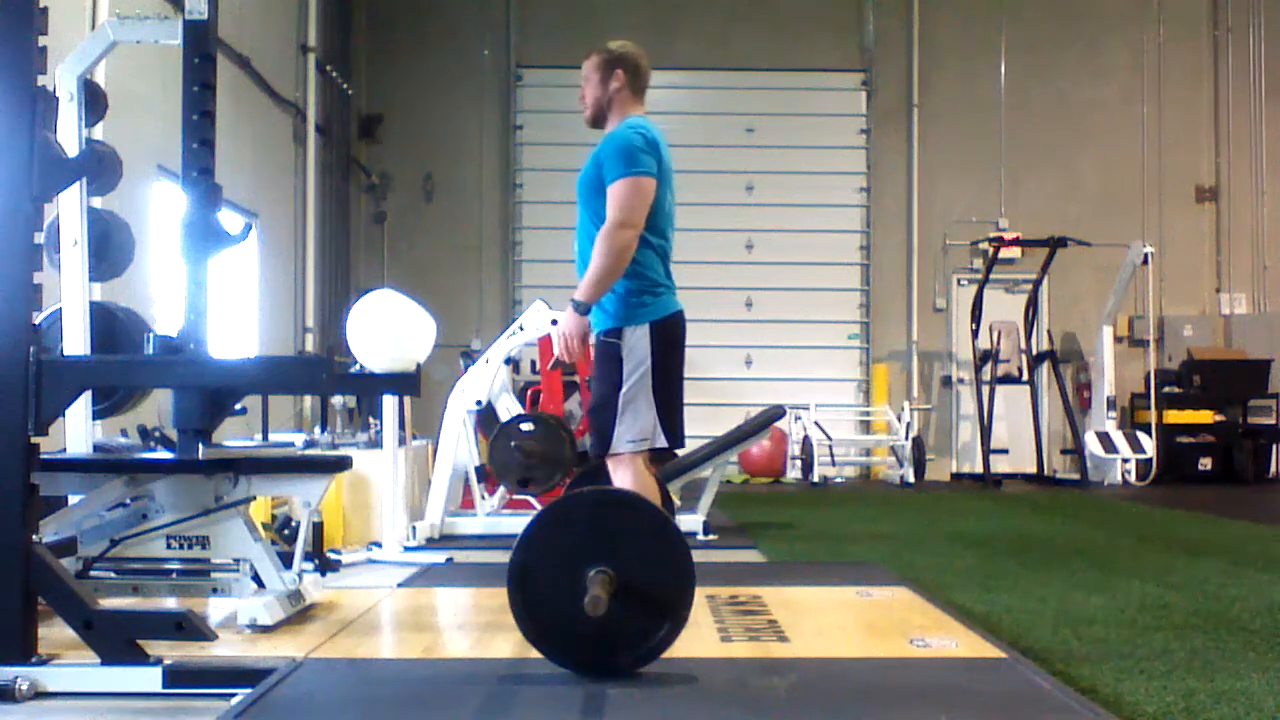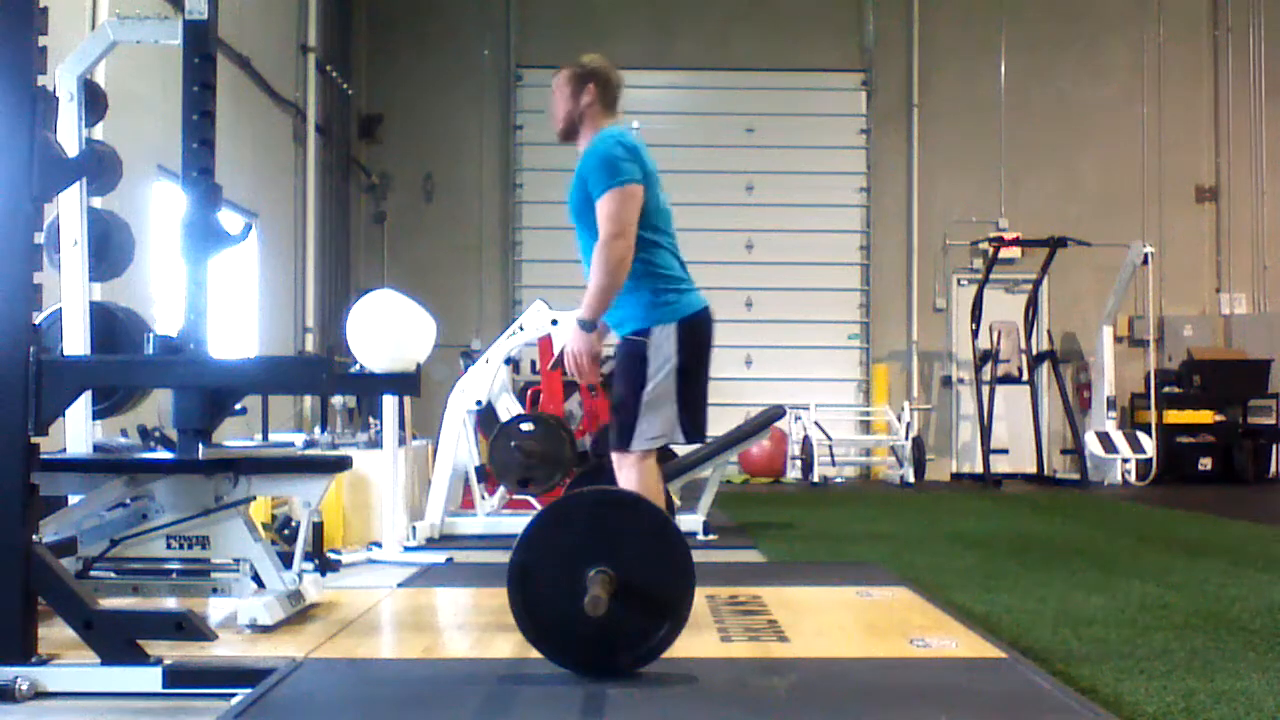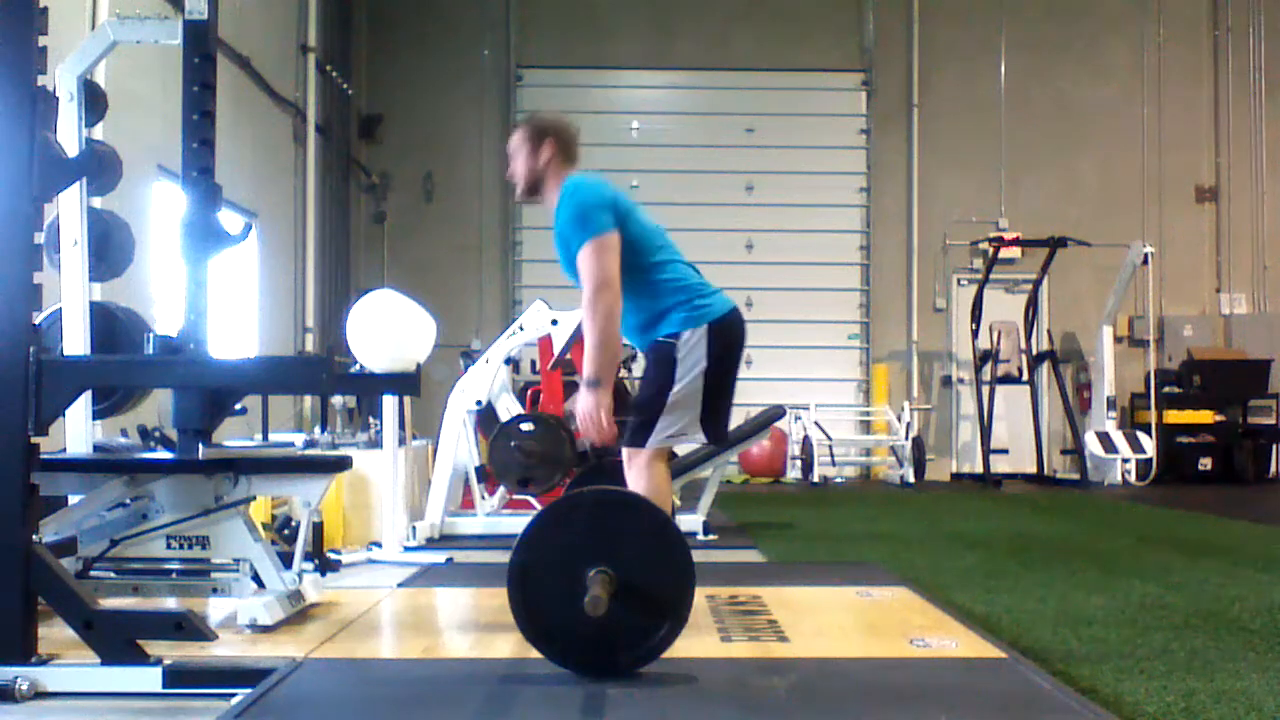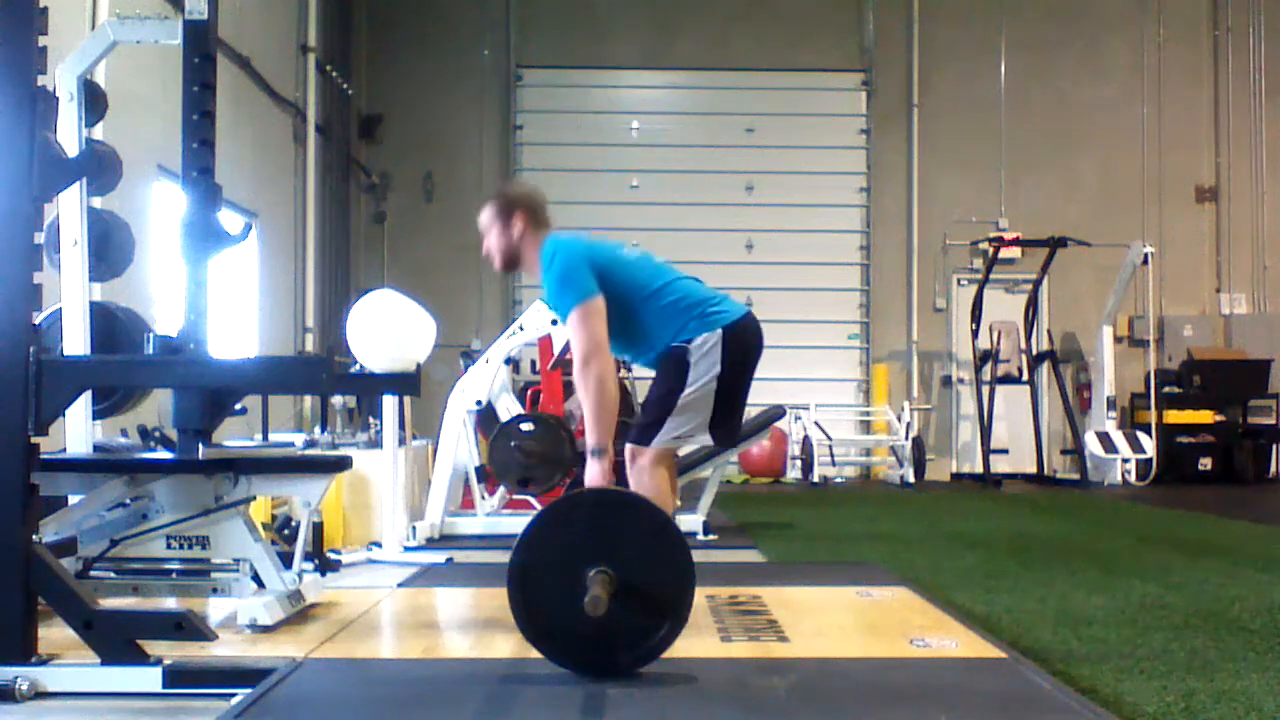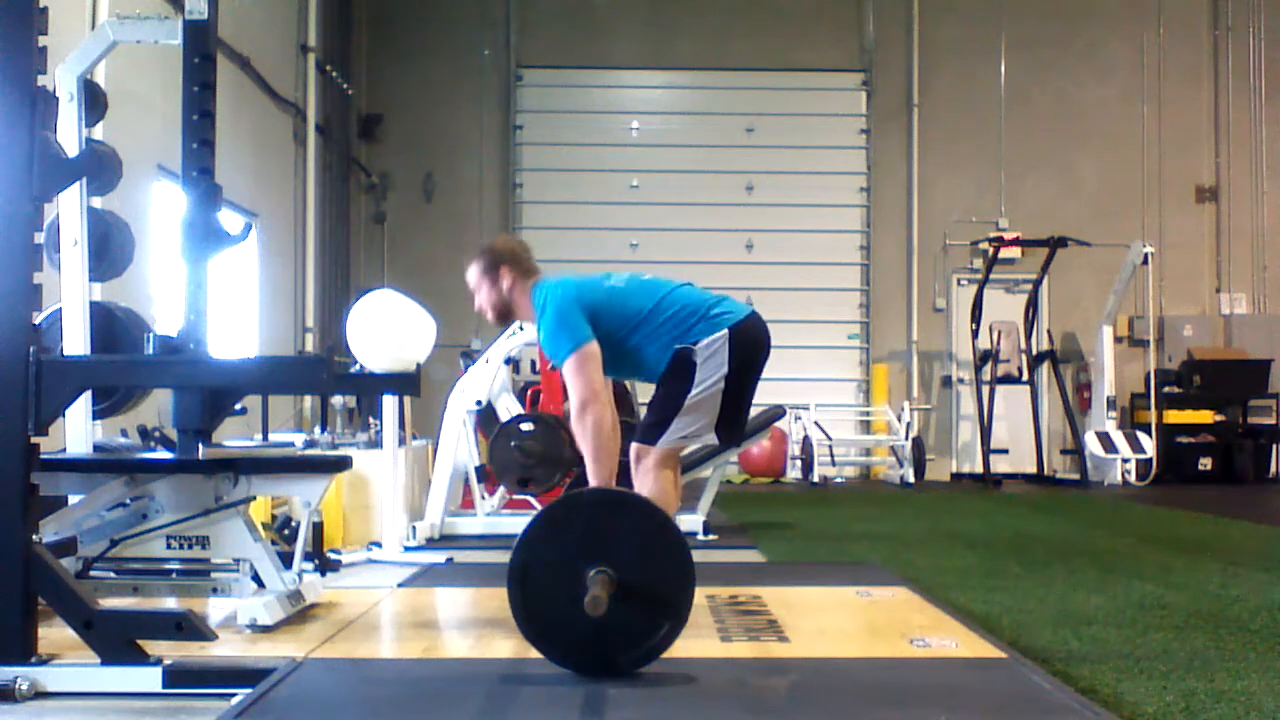
dt=0.2s
person 1, frame 1
left shoulder: (629, 143)
right shoulder: (630, 142)
left elbow: (622, 232)
left wrist: (579, 307)
right wrist: (589, 313)
left hip: (634, 323)
right hip: (636, 320)
left knee: (625, 453)
right knee: (624, 453)
person 1, frame 2
left shoulder: (606, 150)
right shoulder: (607, 151)
left elbow: (618, 241)
left wrist: (586, 325)
right wrist: (597, 326)
left hip: (663, 323)
right hip: (662, 321)
left knee: (632, 451)
right knee: (632, 450)
person 1, frame 3
left shoulder: (579, 199)
right shoulder: (582, 197)
left elbow: (603, 295)
right elbow: (603, 299)
left wrist: (592, 385)
right wrist: (597, 384)
left hip: (695, 329)
right hip: (707, 325)
left knee: (642, 452)
right knee: (646, 451)
person 1, frame 4
left shoulder: (562, 262)
right shoulder: (568, 254)
left elbow: (592, 362)
right elbow: (598, 362)
left wrist: (597, 454)
right wrist: (602, 451)
left hip: (712, 338)
right hip: (728, 332)
left knee: (644, 456)
right knee: (652, 454)
person 1, frame 5
left shoulder: (556, 308)
right shoulder: (561, 298)
left elbow: (588, 409)
right elbow: (600, 409)
right wrist: (607, 491)
left hip: (722, 339)
right hip: (734, 333)
left knee: (649, 457)
right knee: (656, 454)
